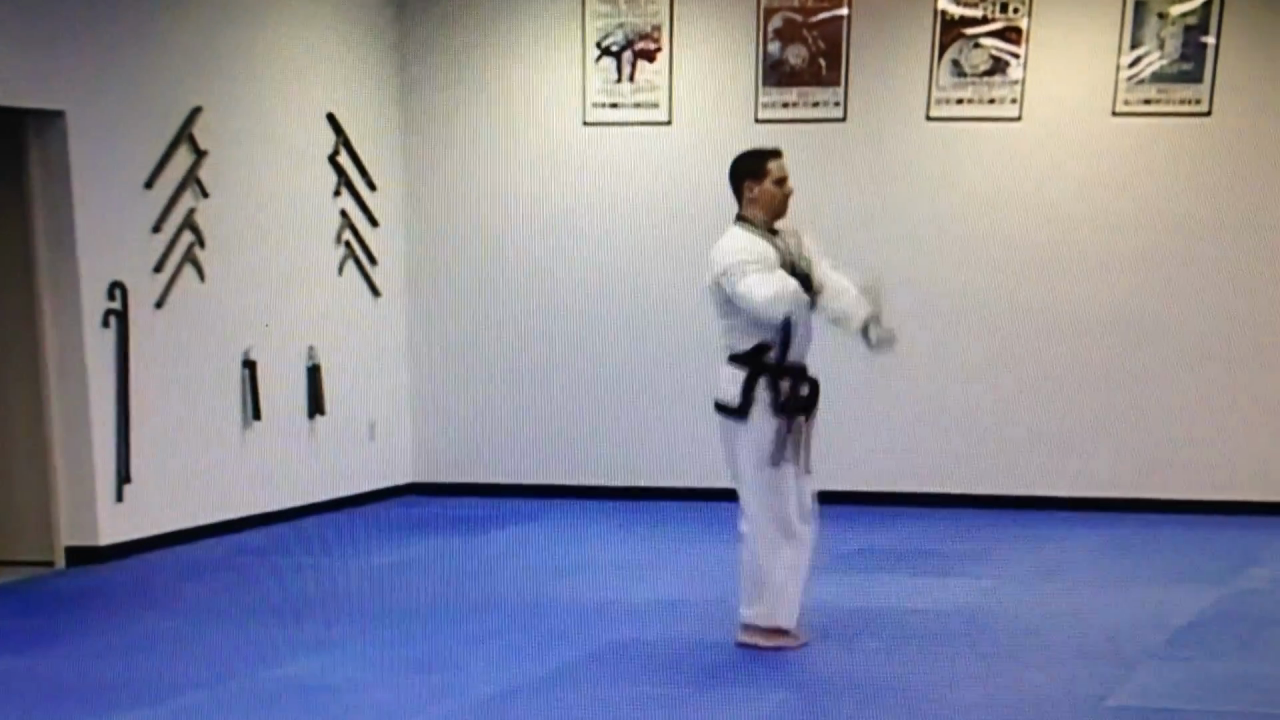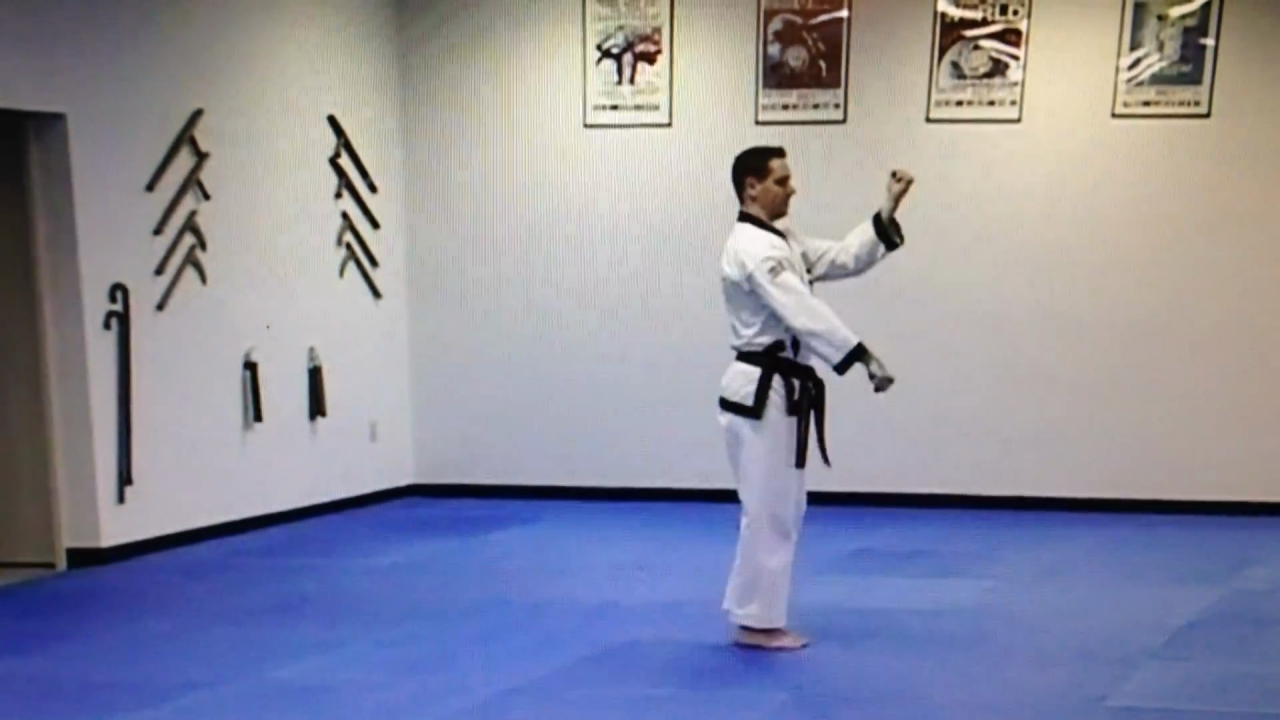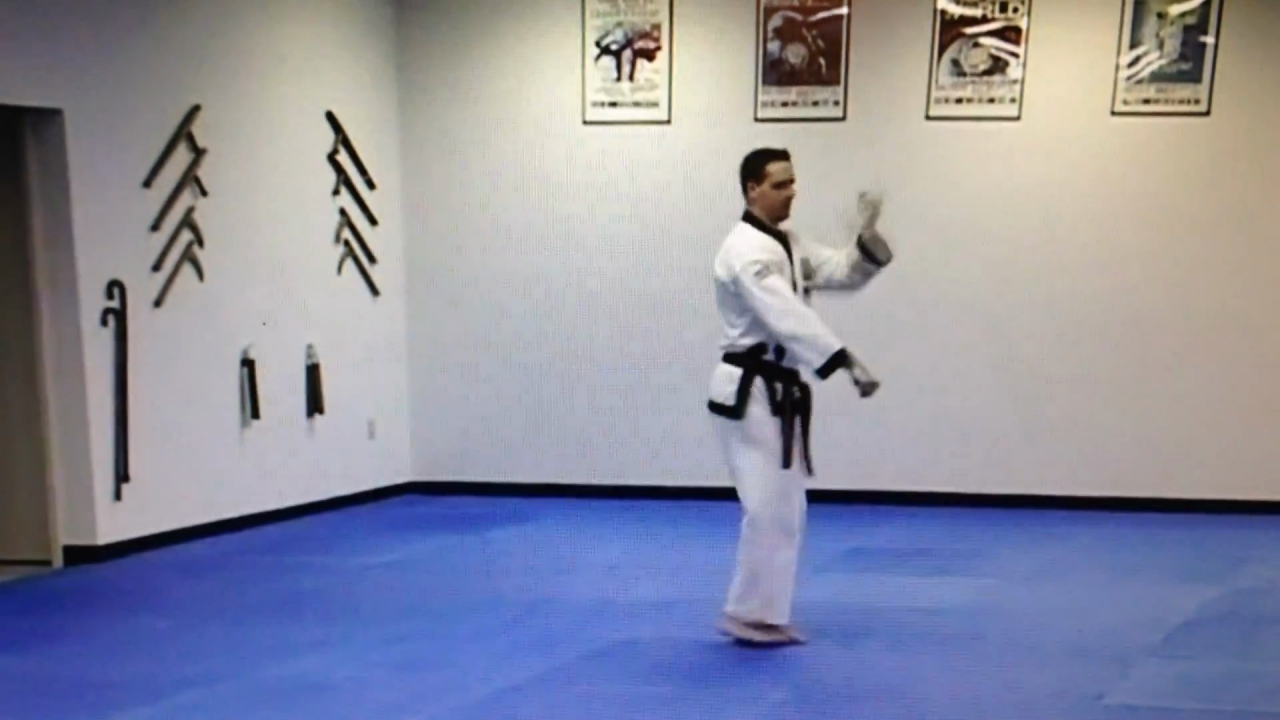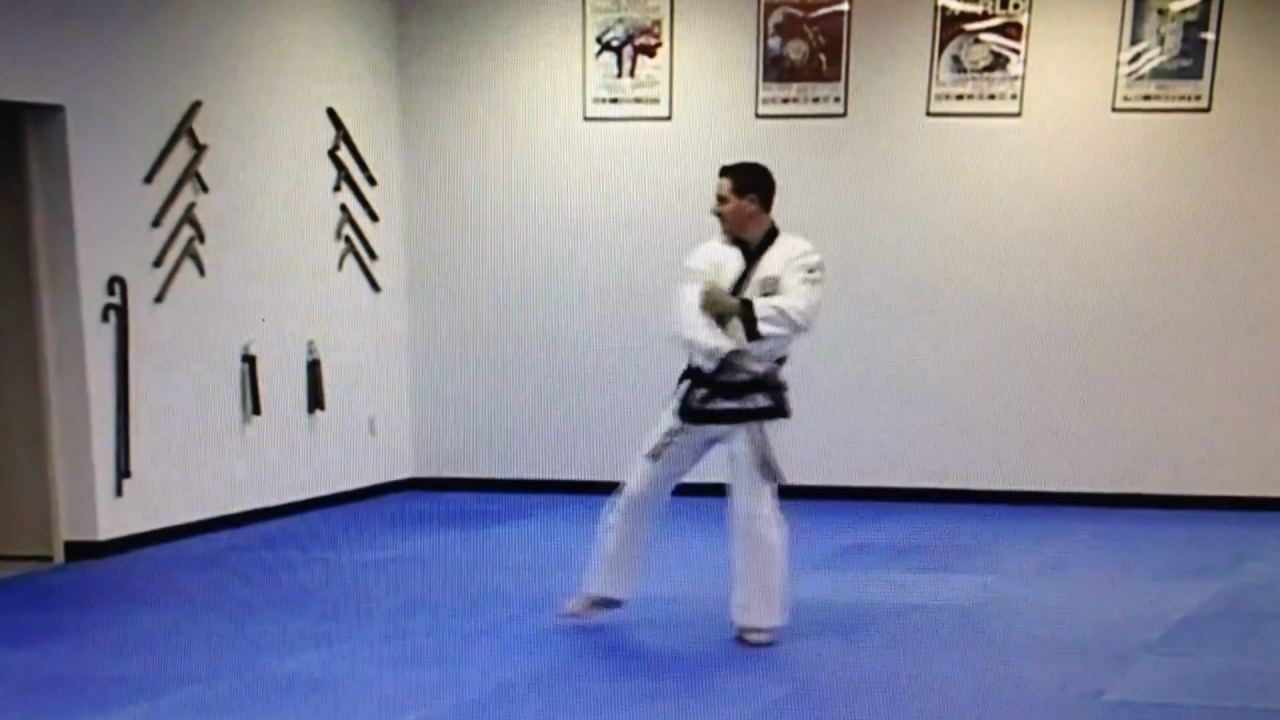
dt=0.4s
person 1, frame 1
left shoulder: (788, 243)
right shoulder: (734, 251)
left elbow: (831, 288)
right elbow: (771, 307)
left wrist: (867, 319)
right wrist: (803, 278)
left hip: (785, 392)
right hip: (755, 395)
left knee: (797, 511)
right knee: (769, 513)
left ankle: (774, 615)
right ankle: (760, 621)
person 1, frame 2
left shoulder: (779, 242)
right shoulder: (752, 247)
left elbow: (844, 258)
right elbow: (804, 313)
left wrist: (889, 209)
right wrist: (865, 357)
left hip: (777, 390)
right hip: (763, 392)
left knee: (783, 510)
right knee: (768, 511)
left ankle: (759, 615)
right ankle: (756, 621)
person 1, frame 3
left shoulder: (785, 245)
right shoulder: (745, 249)
left elbow: (842, 274)
right elbow: (786, 320)
left wrist: (866, 241)
right wrist: (848, 364)
left hip: (780, 393)
right hip: (749, 393)
left knee: (787, 512)
right knee: (769, 509)
left ankle: (765, 613)
right ankle: (748, 613)
person 1, frame 4
left shoulder: (799, 256)
right shoulder: (709, 255)
left elbow: (800, 315)
right elbow: (693, 325)
left wrist: (741, 310)
right wrist: (729, 358)
left hip: (753, 405)
right hip: (698, 397)
left knee: (758, 513)
right knee: (638, 494)
left ankle: (758, 619)
right ankle: (604, 588)
